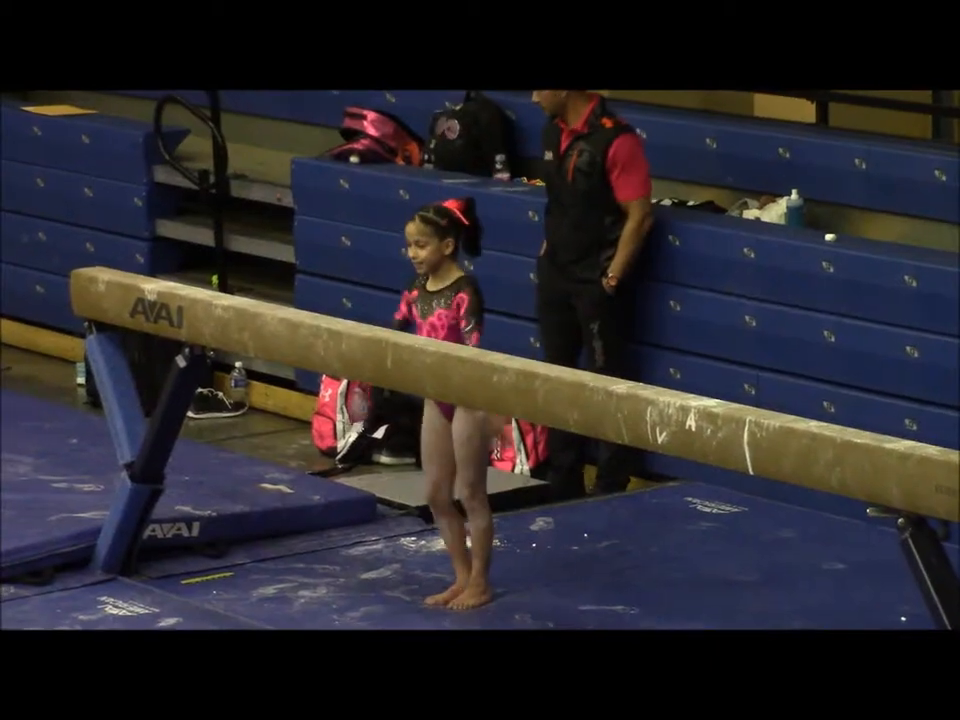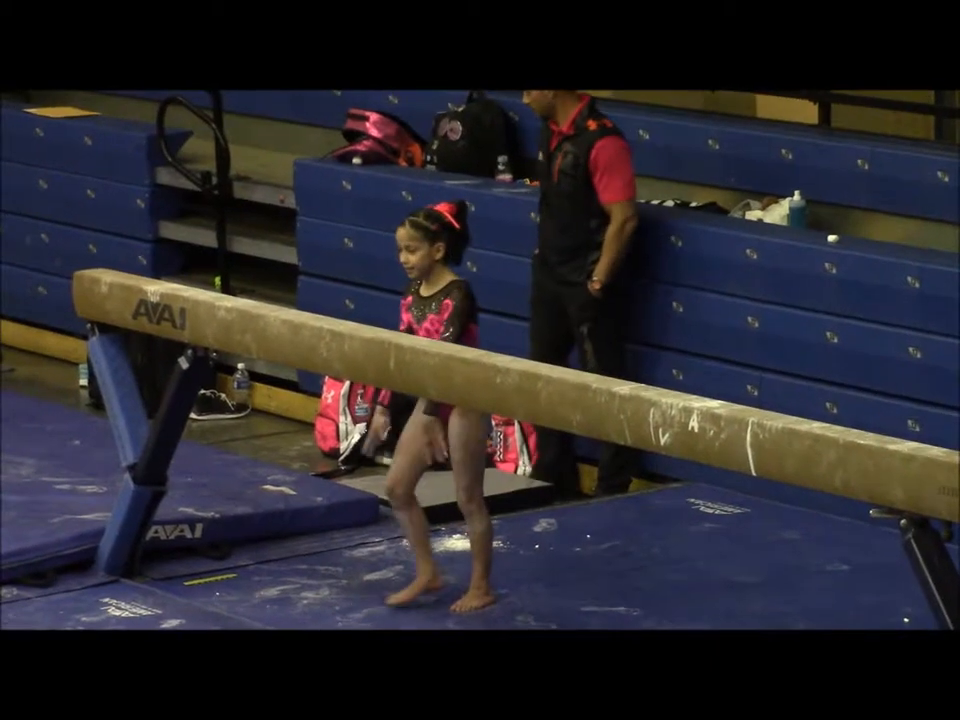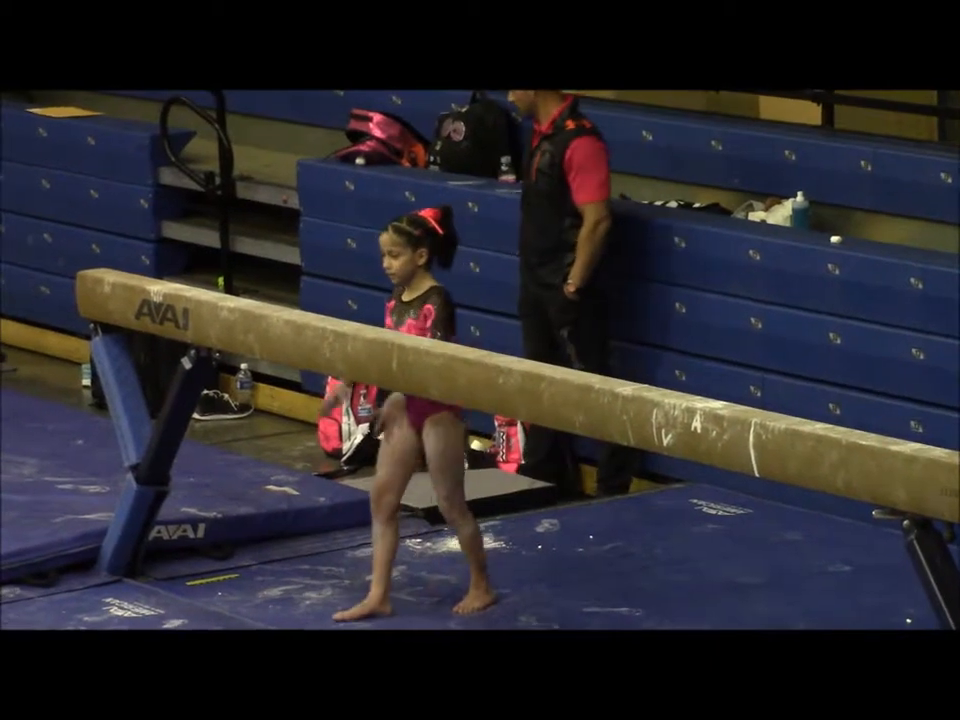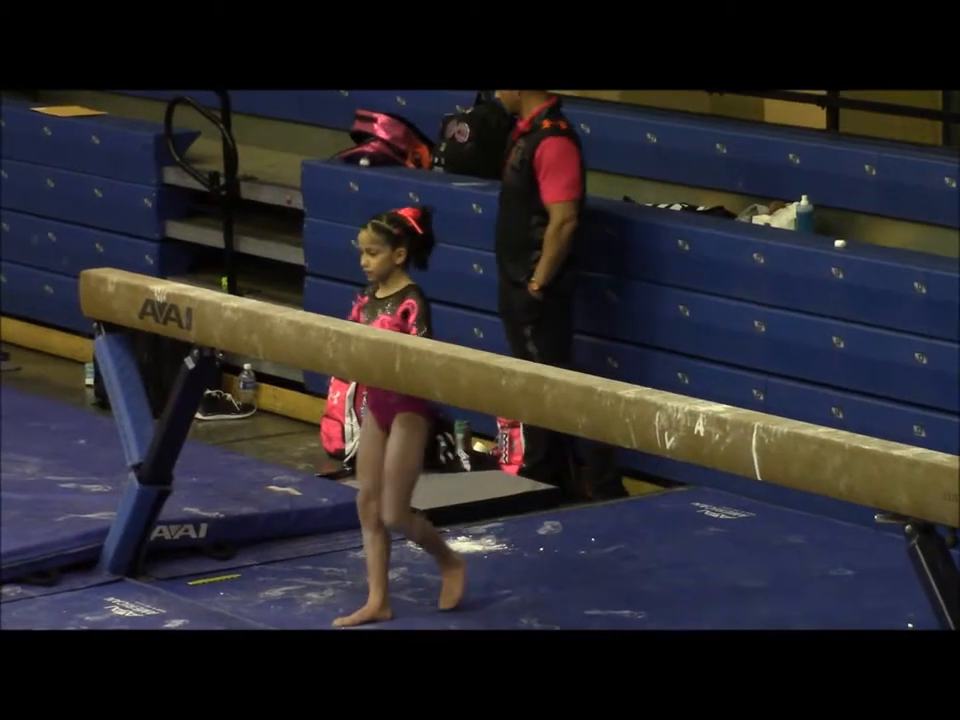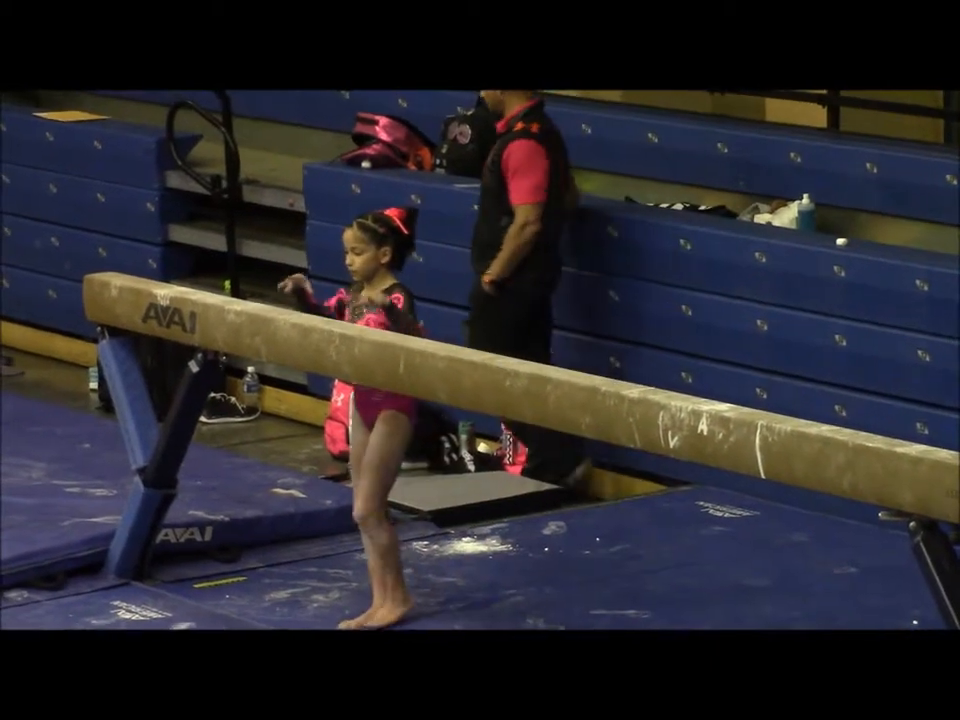
dt=0.2s
person 1, frame 1
left shoulder: (464, 291)
right shoulder: (417, 291)
left elbow: (474, 347)
right hip: (435, 398)
left knee: (471, 493)
right knee: (435, 494)
left ankle: (480, 582)
right ankle: (462, 577)
person 1, frame 2
left shoulder: (458, 295)
right shoulder: (412, 296)
left wrist: (431, 418)
right wrist: (382, 408)
left hip: (463, 401)
right hip: (430, 398)
left knee: (468, 498)
right knee: (396, 486)
left ankle: (481, 586)
right ankle: (426, 572)
person 1, frame 3
left shoulder: (436, 302)
right shoulder: (396, 300)
left wrist: (399, 397)
left hip: (438, 409)
right hip: (407, 406)
left knee: (451, 505)
right knee: (381, 499)
left ankle: (481, 585)
right ankle: (378, 595)
person 1, frame 4
left shoulder: (412, 300)
right shoulder: (368, 296)
left hip: (407, 408)
right hip: (375, 406)
left knee: (394, 513)
right knee: (367, 505)
left ankle: (451, 564)
right ankle: (377, 600)
person 1, frame 5
left shoulder: (396, 297)
right shoulder: (353, 293)
left elbow: (417, 339)
right elbow: (320, 319)
left wrist: (385, 310)
right wrist: (303, 293)
left hip: (392, 408)
right hip: (363, 405)
left knee: (365, 509)
right knee: (366, 509)
left ankle: (398, 594)
right ankle: (379, 601)
person 2, frame 1
left shoulder: (616, 139)
right shoulder: (553, 131)
left elbow: (640, 216)
left wrist: (612, 278)
right wrist: (547, 252)
left hip: (596, 281)
right hip: (555, 274)
left ankle: (610, 488)
right ankle: (562, 482)
person 2, frame 2
left shoulder: (602, 140)
right shoulder: (550, 131)
left elbow: (623, 219)
left wrist: (599, 281)
right wrist: (543, 254)
left hip: (586, 284)
right hip: (549, 275)
left ankle: (613, 489)
right ankle: (553, 477)
person 2, frame 3
left shoulder: (579, 140)
right shoulder: (541, 132)
left elbow: (596, 221)
left wrist: (574, 284)
left hip: (567, 287)
right hip: (535, 278)
left ankle: (613, 489)
right ankle: (544, 473)
person 2, frame 4
left shoulder: (552, 139)
right shoulder: (530, 130)
left elbow: (564, 220)
left wrist: (539, 281)
left hip: (539, 284)
right hip: (518, 277)
left ankle: (605, 486)
right ankle: (542, 475)
person 2, frame 5
left shoulder: (522, 141)
right shoulder: (535, 129)
left elbow: (527, 223)
right elbow: (569, 197)
left wrist: (494, 274)
left hip: (511, 278)
right hip: (532, 274)
left ankle: (562, 460)
right ankle: (545, 472)
